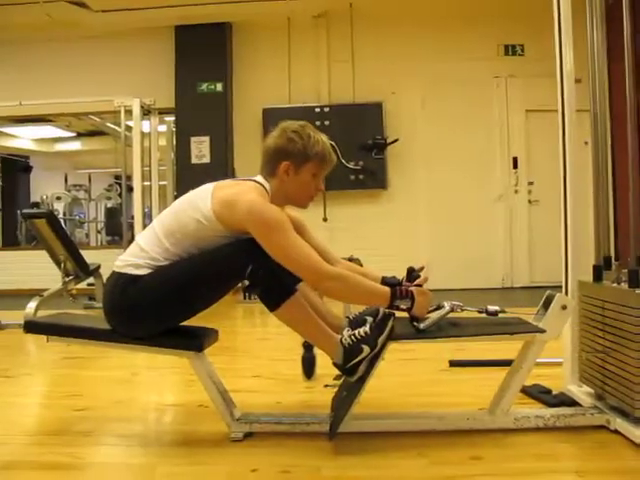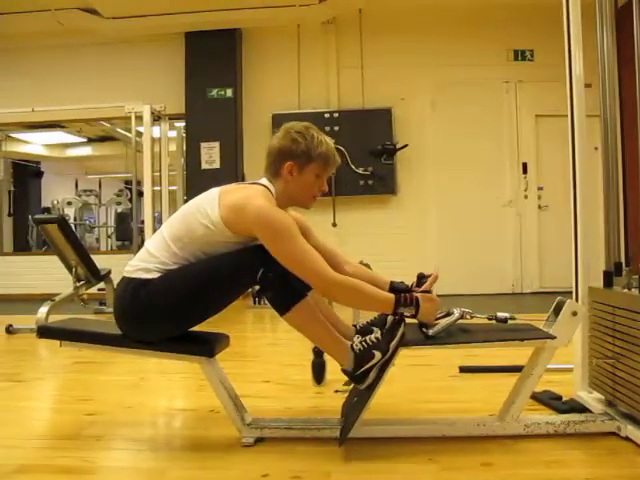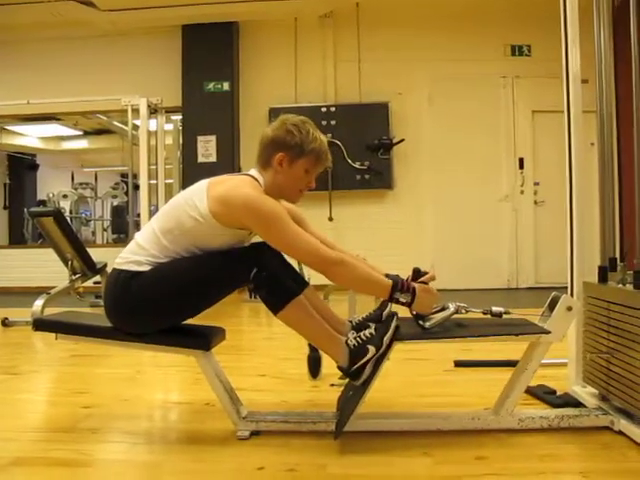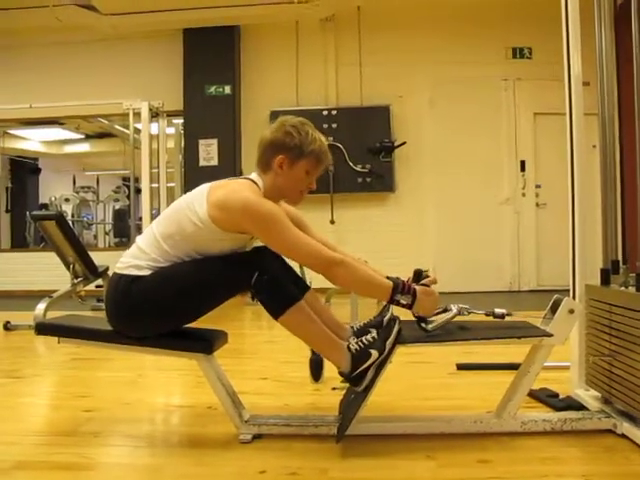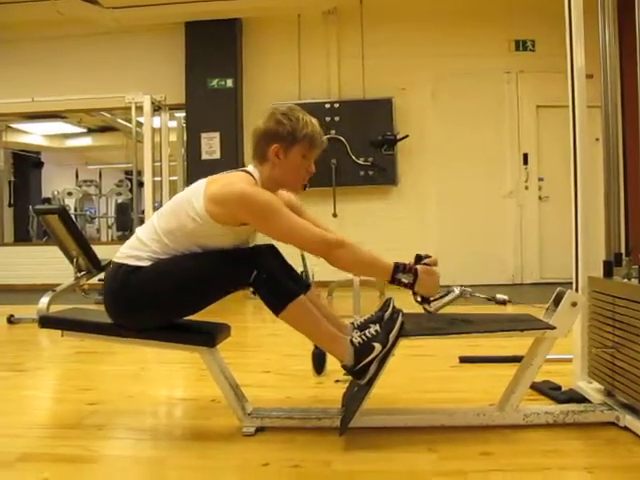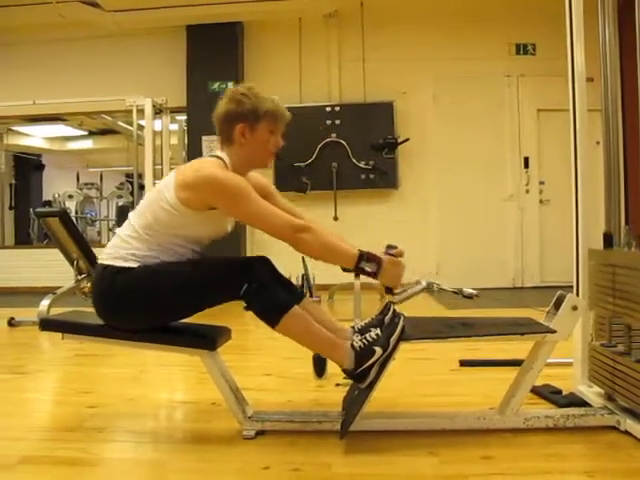
dt=0.3s
person 1, frame 1
left shoulder: (273, 208)
right shoulder: (254, 205)
left elbow: (335, 265)
right elbow: (324, 279)
left wrist: (393, 284)
right wrist: (403, 299)
left hip: (152, 290)
right hip: (130, 297)
left knee: (272, 261)
right knee: (256, 258)
left ankle: (343, 330)
right ankle: (343, 350)
person 1, frame 2
left shoulder: (282, 213)
right shoulder: (260, 208)
left elbow: (342, 266)
right elbow: (329, 284)
left wrist: (401, 289)
right wrist: (408, 306)
left hip: (162, 294)
right hip: (140, 301)
left knee: (282, 265)
right knee: (267, 265)
left ankle: (352, 337)
right ankle: (352, 358)
person 1, frame 3
left shoulder: (273, 205)
right shoulder: (248, 198)
left elbow: (337, 255)
right elbow: (328, 265)
left wrist: (398, 282)
right wrist: (404, 294)
left hip: (156, 285)
right hip: (130, 293)
left knee: (268, 263)
right knee: (260, 262)
left ankle: (346, 332)
right ankle: (347, 354)
person 1, frame 4
left shoulder: (274, 206)
right shoulder: (247, 202)
left elbow: (337, 256)
right elbow: (329, 266)
left wrist: (398, 285)
right wrist: (405, 295)
left hip: (155, 289)
right hip: (132, 297)
left knee: (269, 267)
right knee: (262, 267)
left ankle: (347, 337)
right ankle: (348, 359)
person 1, frame 5
left shoulder: (275, 196)
right shoulder: (245, 193)
left elbow: (335, 241)
right elbow: (330, 249)
left wrist: (403, 269)
right wrist: (406, 275)
left hip: (155, 282)
right hip: (131, 288)
left knee: (266, 264)
right knee: (261, 263)
left ankle: (348, 333)
right ankle: (351, 353)
person 1, frame 6
left shoulder: (249, 180)
right shoulder: (213, 177)
left elbow: (305, 224)
right elbow: (296, 233)
left wrist: (369, 259)
right wrist: (370, 265)
left hip: (144, 282)
right hip: (119, 289)
left knee: (260, 274)
right knee: (251, 277)
left ankle: (349, 339)
right ankle: (350, 358)
